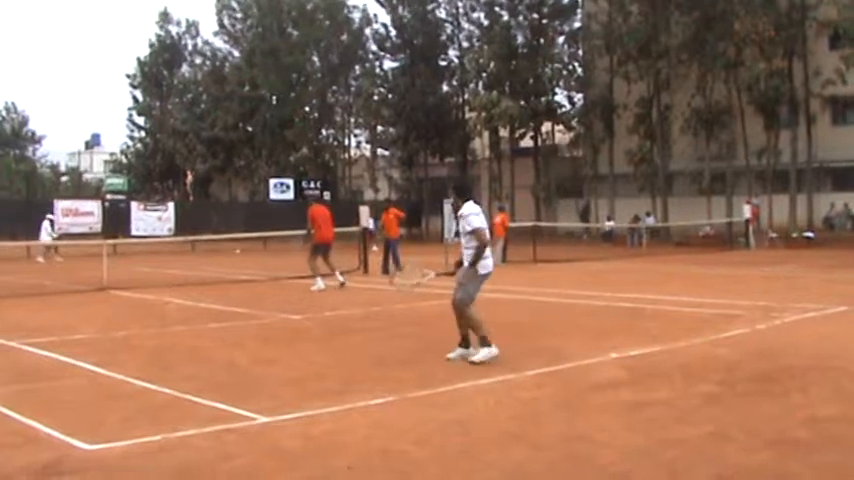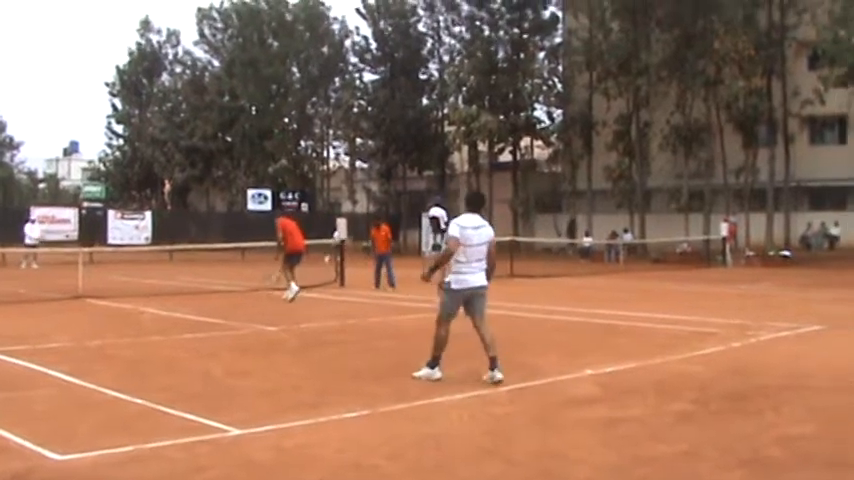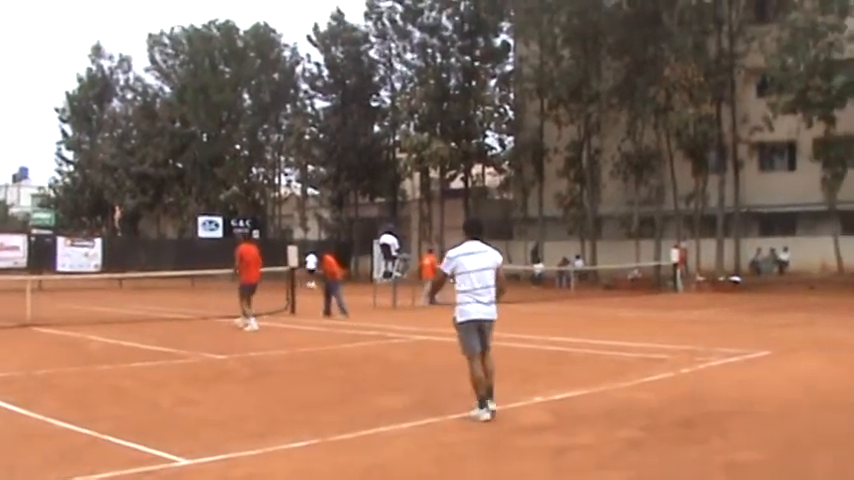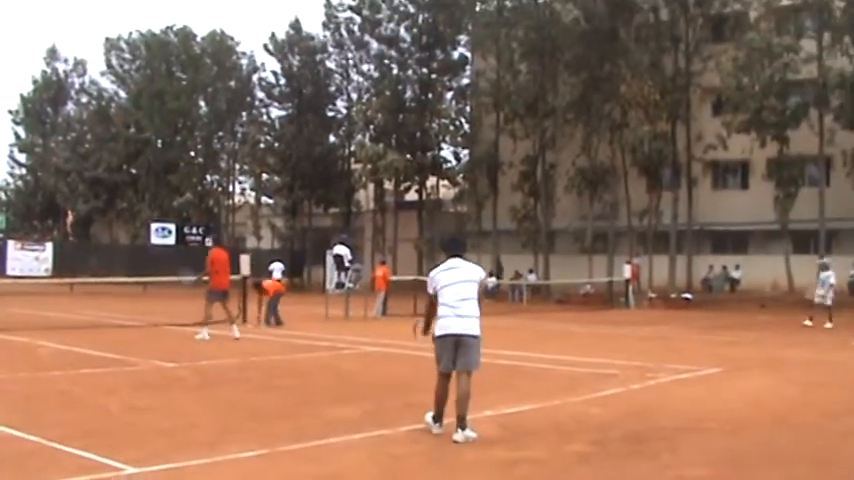
dt=0.7s
person 1, frame 1
left shoulder: (470, 214)
right shoulder: (469, 211)
left elbow: (484, 241)
left wrist: (471, 267)
right wrist: (462, 264)
left hip: (477, 268)
right hip: (470, 266)
left knee: (462, 306)
right knee: (457, 303)
left ankle: (487, 346)
right ankle: (465, 347)
person 1, frame 2
left shoulder: (458, 223)
right shoulder: (488, 228)
left elbow: (451, 249)
right elbow: (491, 260)
left wrist: (431, 270)
right wrist: (485, 279)
left hip: (457, 283)
right hip: (479, 283)
left knee: (442, 323)
right knee: (481, 325)
left ankle: (433, 367)
right ankle: (494, 369)
person 1, frame 3
left shoulder: (454, 255)
right shoulder: (494, 254)
left elbow: (438, 282)
right elbow: (501, 288)
left wrist: (432, 293)
left hip: (466, 313)
right hip: (488, 312)
left knee: (474, 359)
right knee: (485, 355)
left ankle: (482, 407)
right ankle: (489, 401)
person 1, frame 4
left shoulder: (435, 273)
right shoulder: (477, 271)
left elbow: (431, 307)
left wrist: (426, 327)
left hip: (444, 328)
right hip: (470, 328)
left knee: (443, 376)
right knee: (464, 377)
left ankle: (436, 421)
right ankle: (461, 428)
